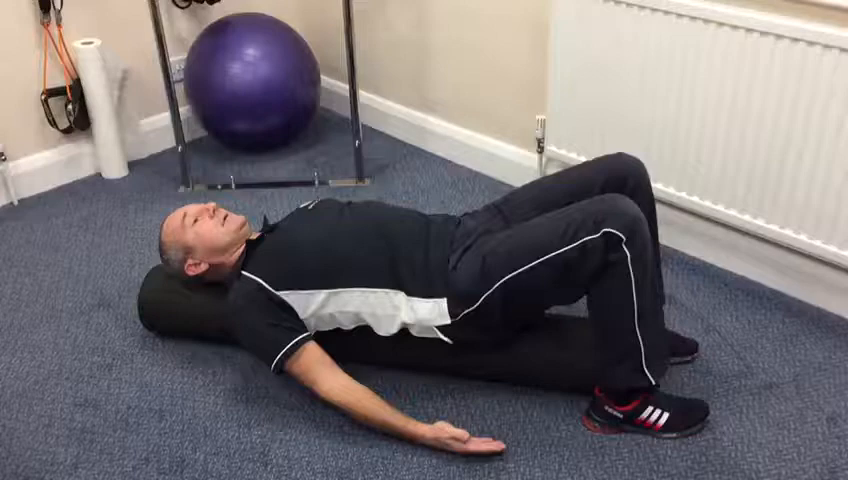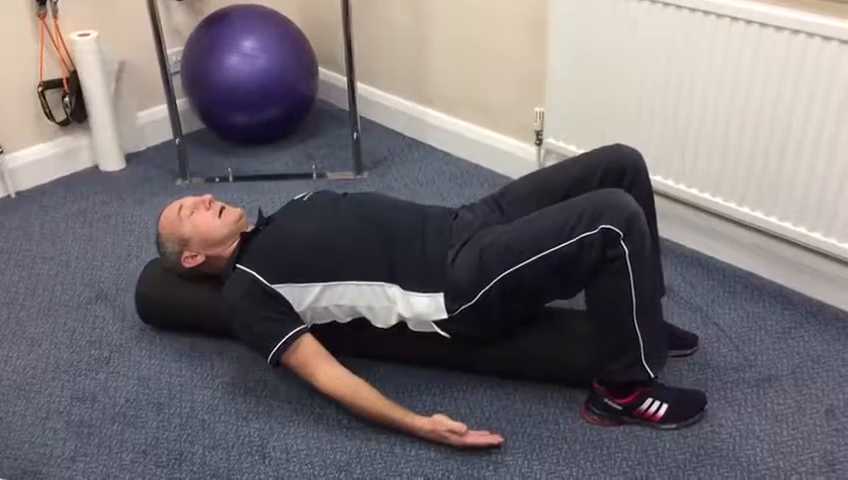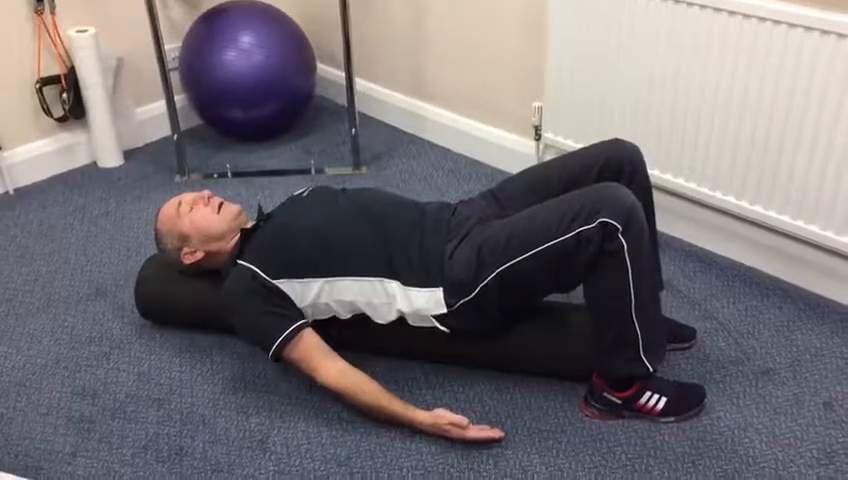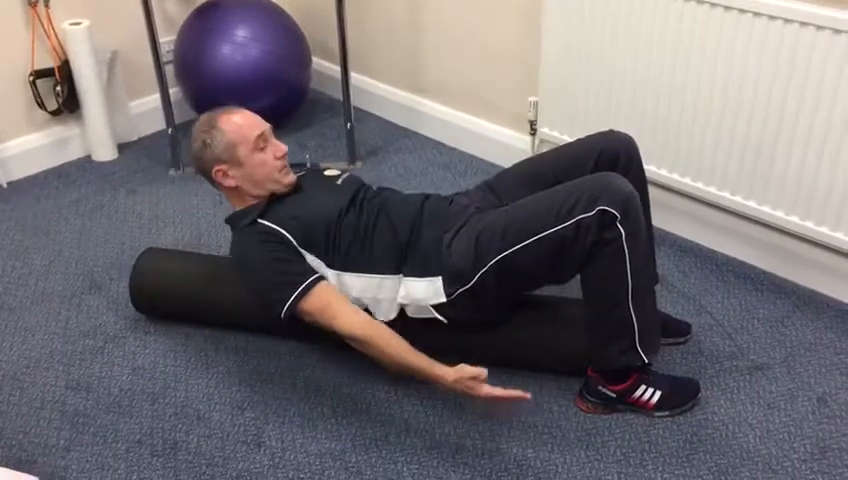
dt=1s
person 1, frame 1
left shoulder: (290, 225)
right shoulder: (253, 298)
right elbow: (325, 379)
right wrist: (423, 432)
left hip: (465, 234)
right hip: (464, 293)
left knee: (622, 174)
right knee: (618, 223)
left ankle: (640, 328)
right ankle: (626, 399)
person 1, frame 2
left shoulder: (287, 216)
right shoulder: (248, 292)
right elbow: (322, 372)
right wrist: (419, 425)
left hip: (464, 226)
right hip: (463, 286)
left knee: (619, 165)
right knee: (616, 218)
left ankle: (636, 319)
right ankle: (624, 391)
person 1, frame 3
left shoulder: (285, 213)
right shoulder: (249, 285)
right elbow: (324, 367)
right wrist: (421, 419)
left hip: (459, 222)
right hip: (459, 280)
left knee: (618, 159)
right knee: (613, 211)
left ankle: (634, 315)
right ankle: (622, 384)
person 1, frame 4
left shoulder: (302, 180)
right shoulder: (259, 245)
right elbow: (346, 322)
right wrist: (444, 376)
left hip: (457, 214)
right hip: (455, 272)
left knee: (613, 150)
right knee: (611, 201)
left ankle: (633, 310)
right ankle: (617, 378)
